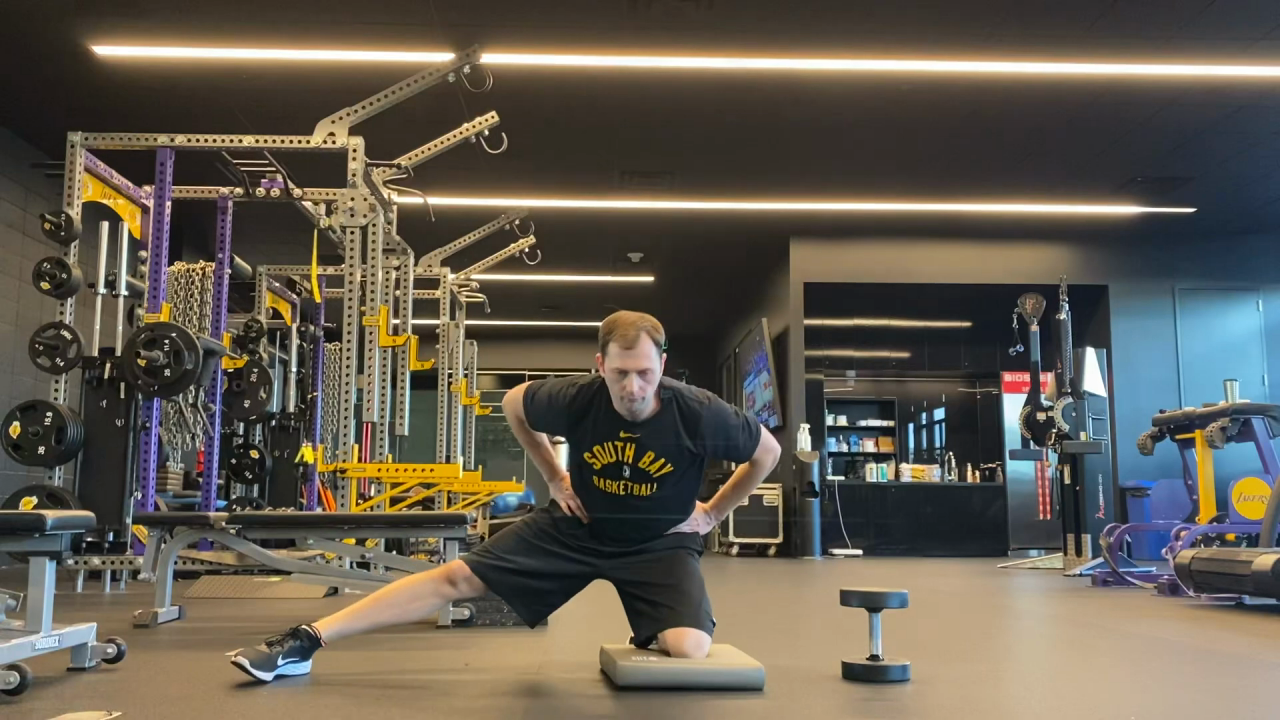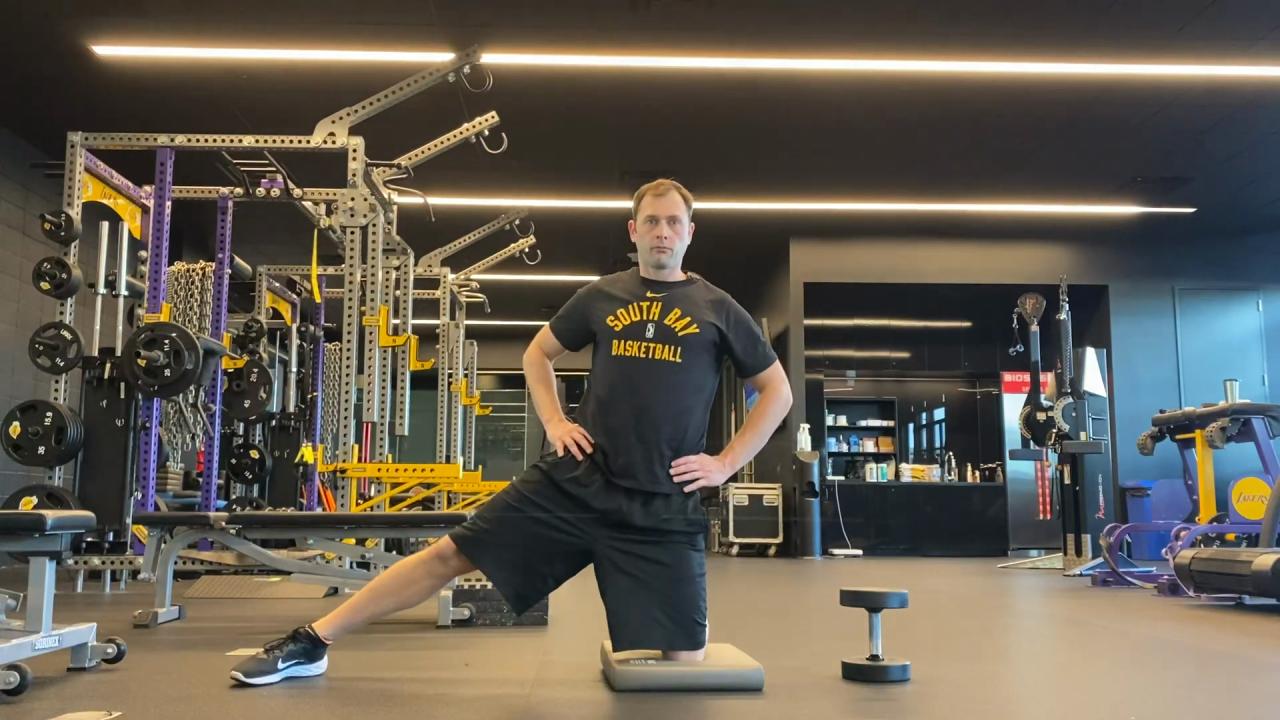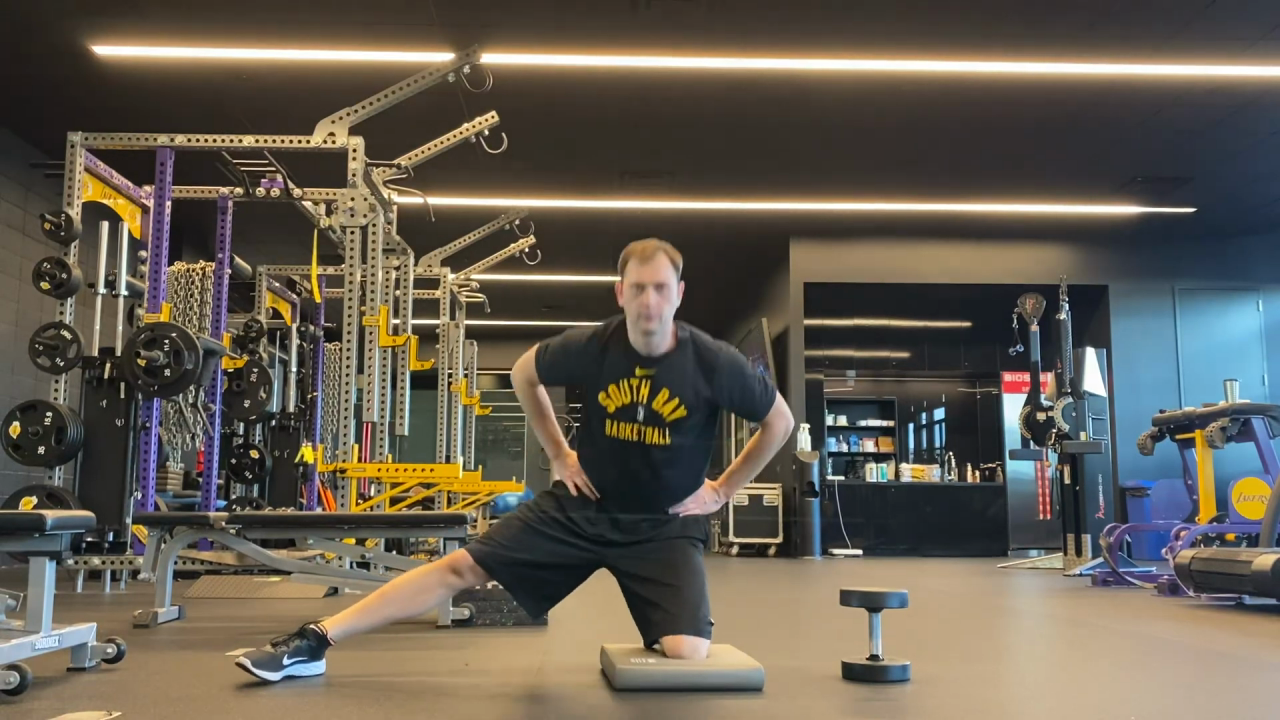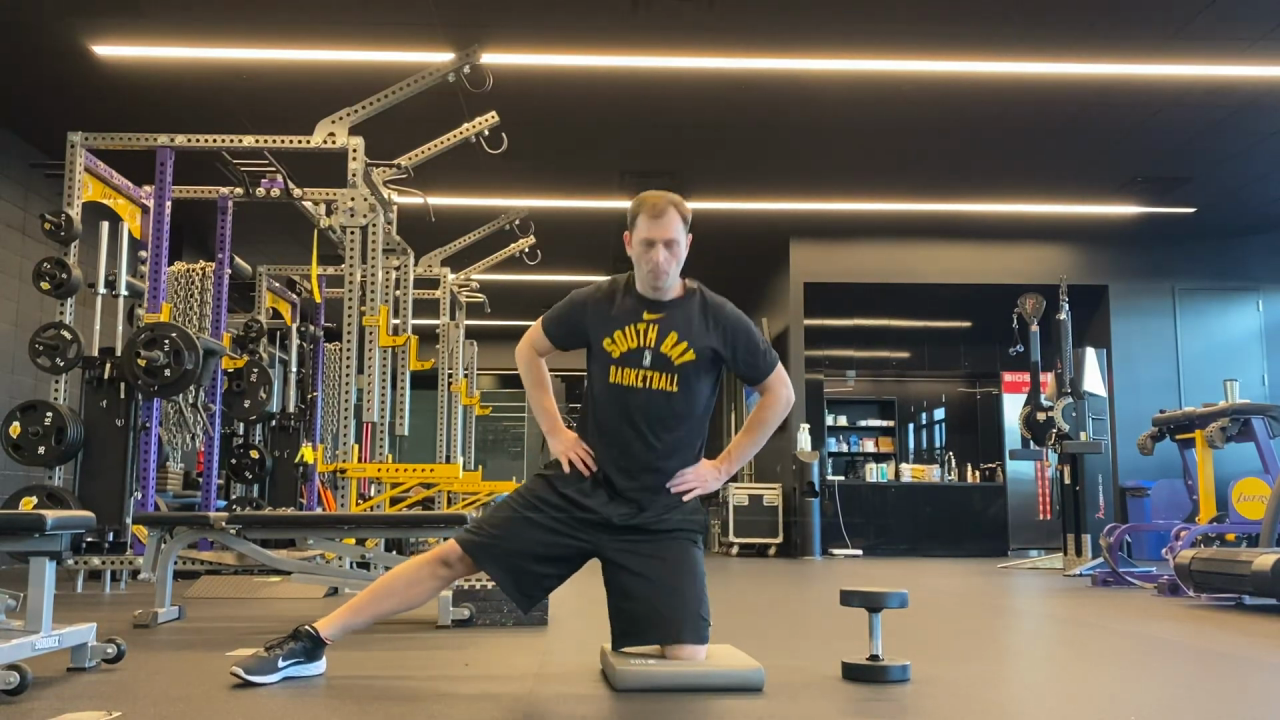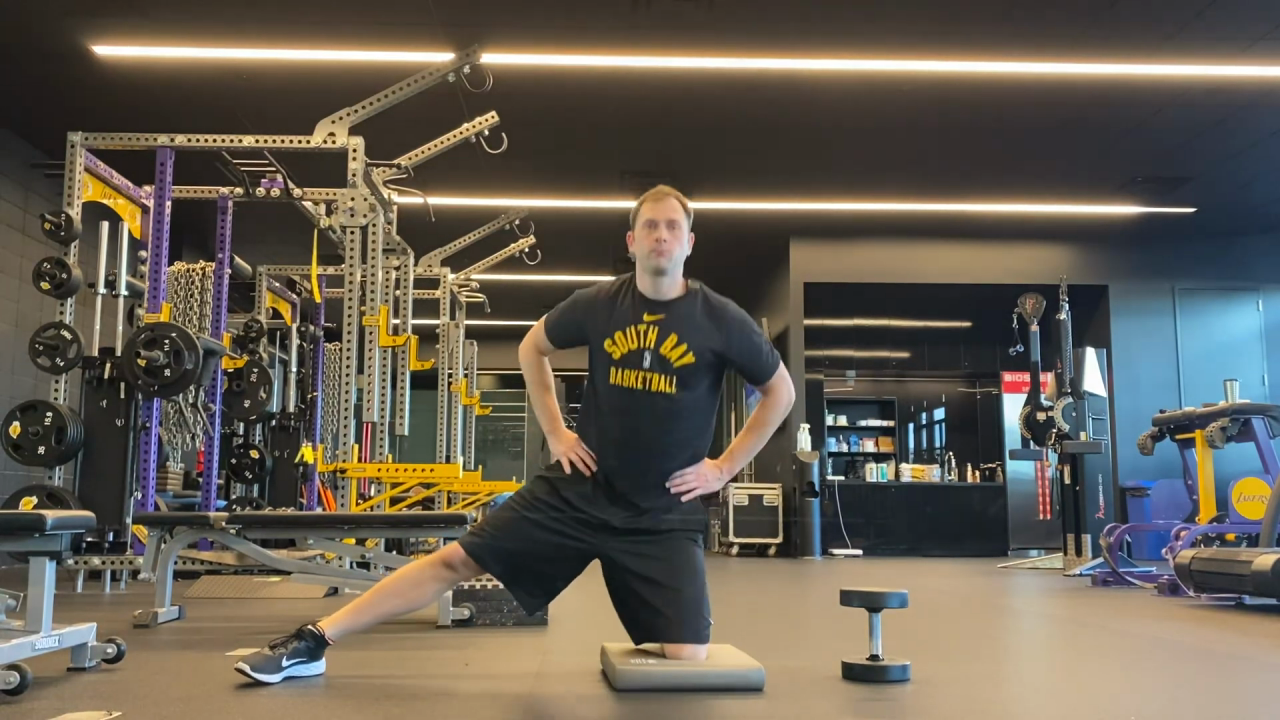
dt=1s
person 1, frame 1
left shoulder: (698, 414)
right shoulder: (573, 400)
left elbow: (767, 453)
right elbow: (513, 404)
left wrist: (712, 513)
right wrist: (555, 480)
left hip: (661, 541)
right hip: (577, 527)
left knee: (689, 652)
right knee: (454, 578)
left ankle: (650, 634)
right ankle: (303, 640)
person 1, frame 2
left shoulder: (718, 309)
right shoulder: (602, 294)
left elbow: (777, 392)
right elbow: (538, 354)
left wrist: (726, 464)
right wrist: (555, 423)
left hip: (661, 502)
right hip: (576, 478)
left knee: (685, 657)
right knee: (449, 555)
left ankle: (684, 608)
right ankle: (311, 643)
person 1, frame 3
left shoulder: (714, 362)
right shoulder: (590, 347)
left elbow: (779, 421)
right elbow: (522, 375)
left wrist: (721, 490)
right wrist: (560, 455)
left hip: (666, 524)
right hip: (583, 505)
left knee: (687, 655)
right knee: (461, 567)
left ankle: (650, 637)
right ankle: (313, 641)
person 1, frame 4
left shoulder: (718, 319)
right shoulder: (595, 303)
left elbow: (780, 392)
right elbow: (529, 350)
left wrist: (723, 467)
right wrist: (555, 432)
left hip: (662, 510)
right hip: (579, 486)
left knee: (687, 658)
right knee: (453, 557)
right ankle: (311, 642)
person 1, frame 5
left shoulder: (721, 319)
right shoulder: (599, 303)
left elbow: (781, 392)
right elbow: (532, 348)
left wrist: (724, 468)
right wrist: (555, 431)
left hip: (663, 510)
right hip: (579, 487)
left knee: (686, 656)
right knee: (456, 561)
right ankle: (313, 641)
